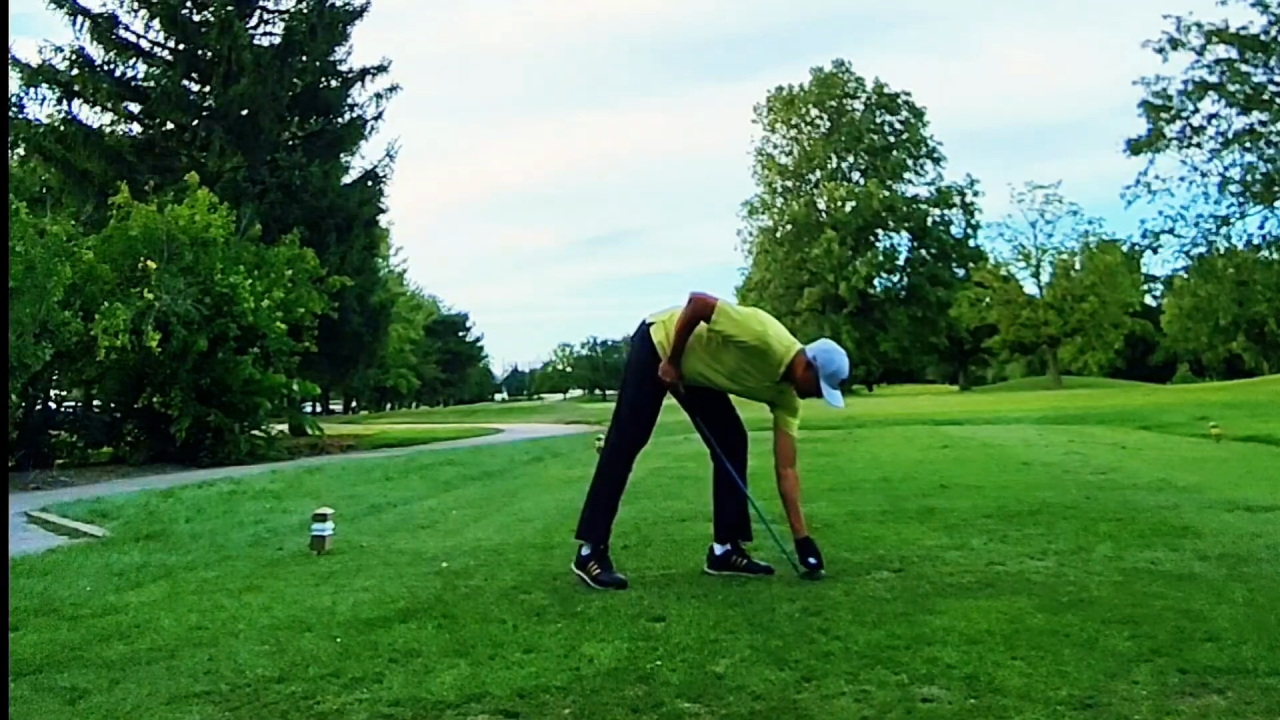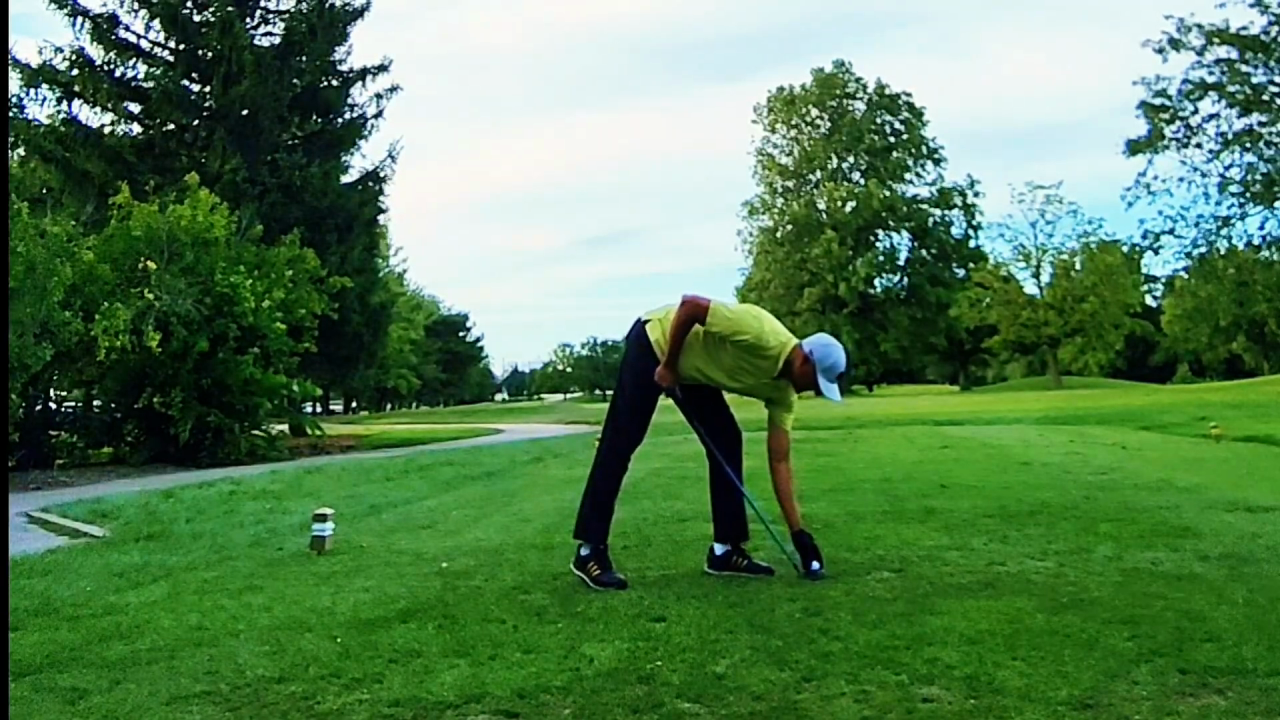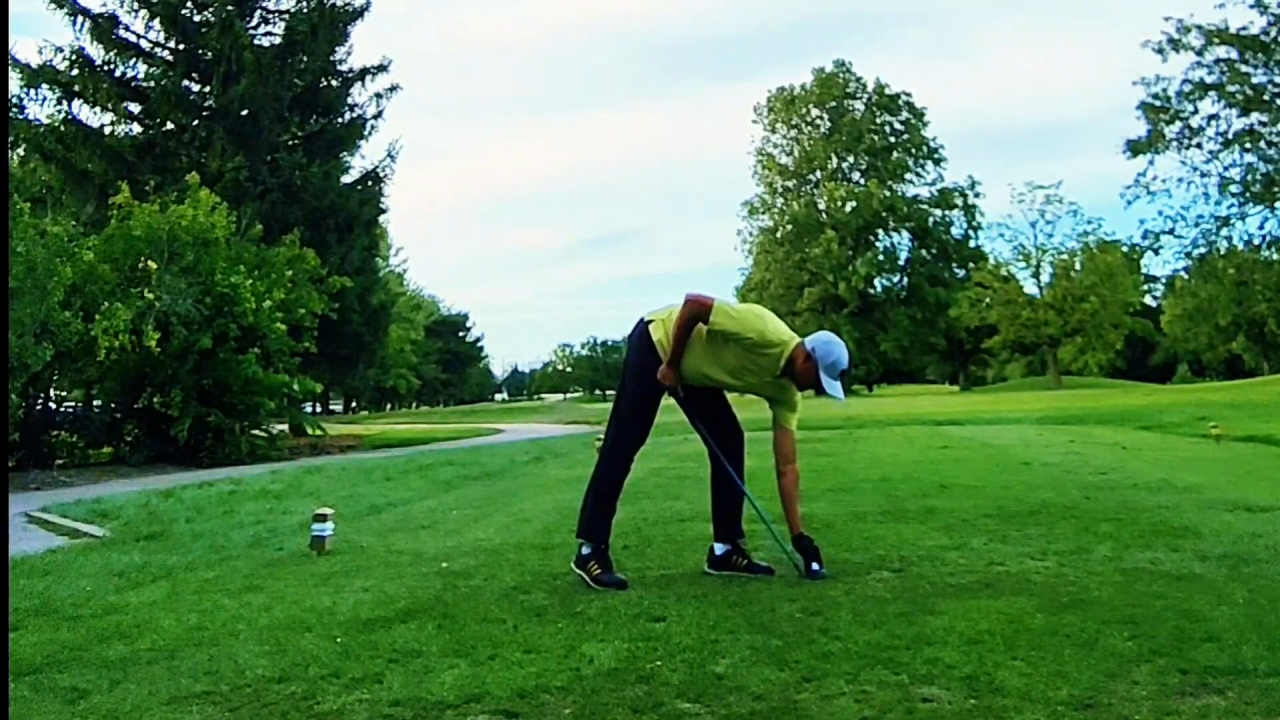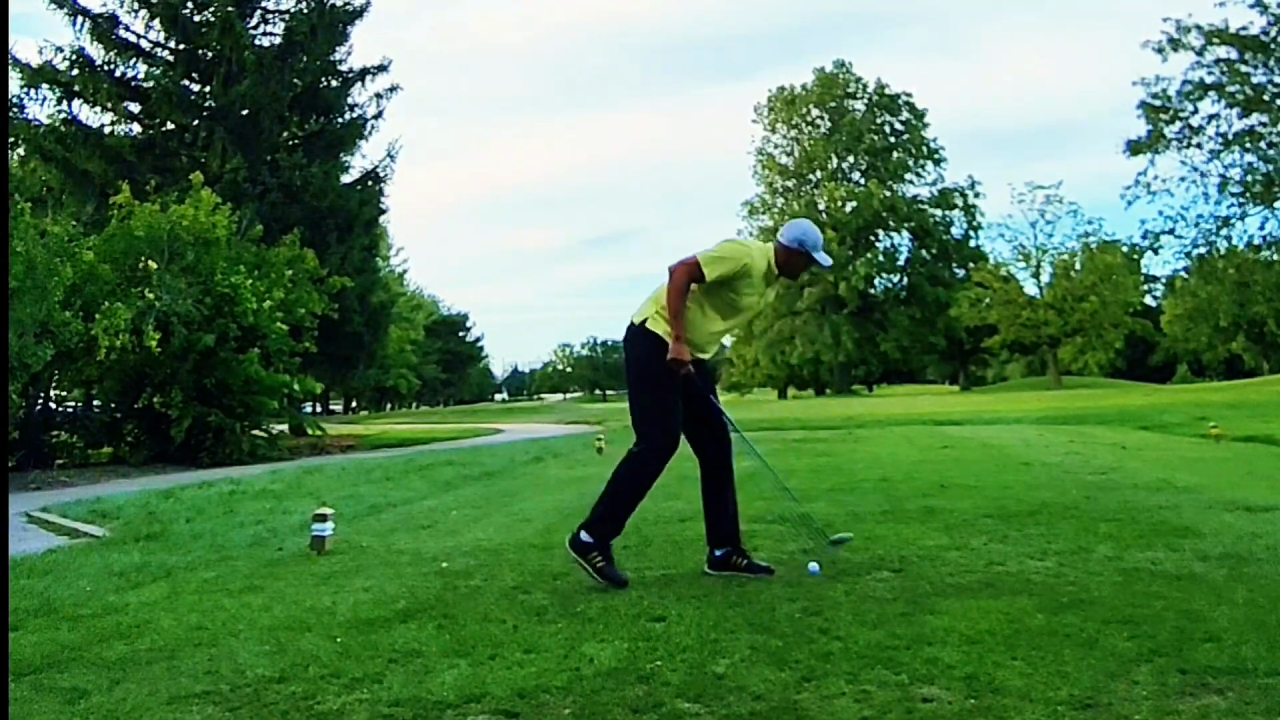
dt=1s
person 1, frame 1
left shoulder: (785, 393)
right shoulder: (764, 336)
left elbow: (786, 468)
right elbow: (697, 301)
left wrist: (801, 537)
right wrist: (672, 361)
left hip: (696, 372)
right hip: (659, 343)
left knee: (732, 444)
right knee: (625, 445)
left ankle: (725, 548)
right ankle: (591, 552)
person 1, frame 2
left shoulder: (781, 388)
right shoulder: (760, 332)
left elbow: (779, 462)
right elbow: (689, 305)
left wrist: (798, 530)
right wrist: (668, 366)
left hip: (692, 370)
right hip: (654, 341)
left knee: (727, 443)
right knee: (620, 444)
left ankle: (725, 548)
right ankle: (590, 551)
person 1, frame 3
left shoulder: (784, 388)
right shoulder: (762, 330)
left elbow: (786, 465)
right elbow: (692, 303)
left wrist: (798, 534)
right wrist: (671, 365)
right hip: (657, 341)
left knee: (729, 443)
right knee: (623, 445)
left ankle: (725, 548)
right ankle: (591, 550)
person 1, frame 4
left shoulder: (769, 286)
right shoulder: (745, 256)
right elbow: (680, 271)
right wrist: (677, 342)
left hip: (689, 353)
right hip: (655, 337)
left knee: (717, 445)
right knee: (658, 442)
left ankle: (724, 549)
right ankle: (592, 538)
